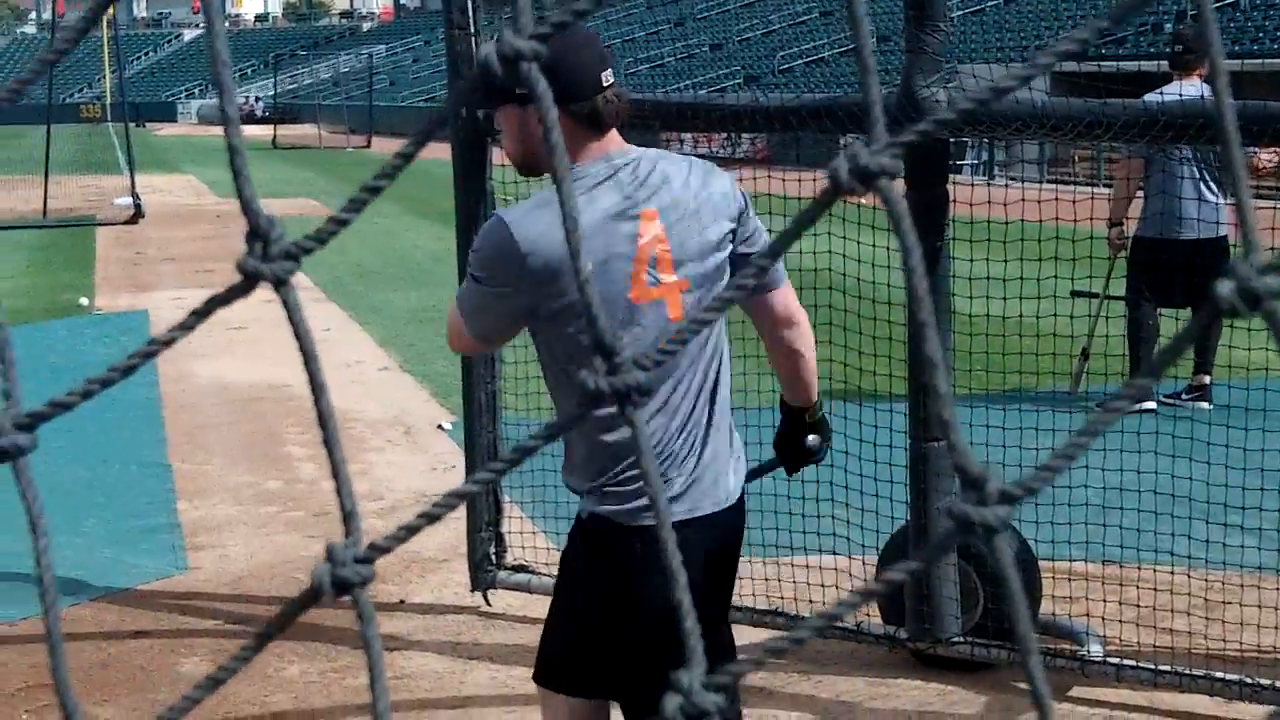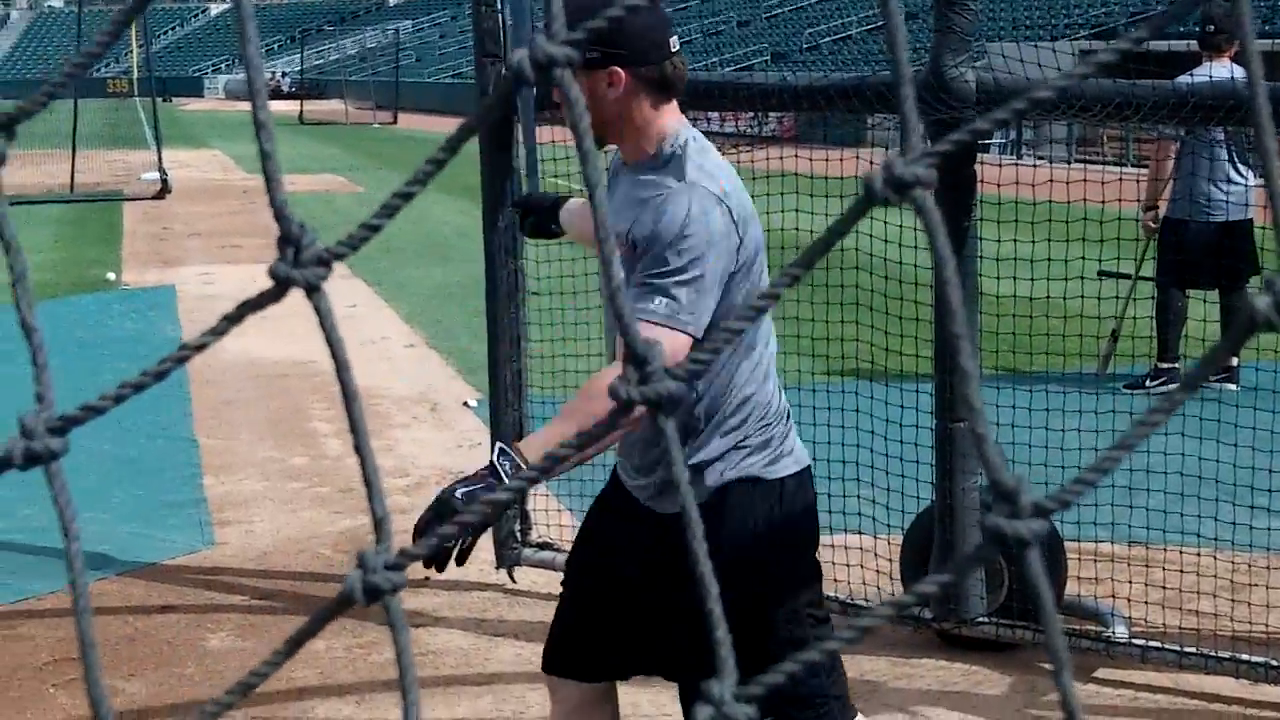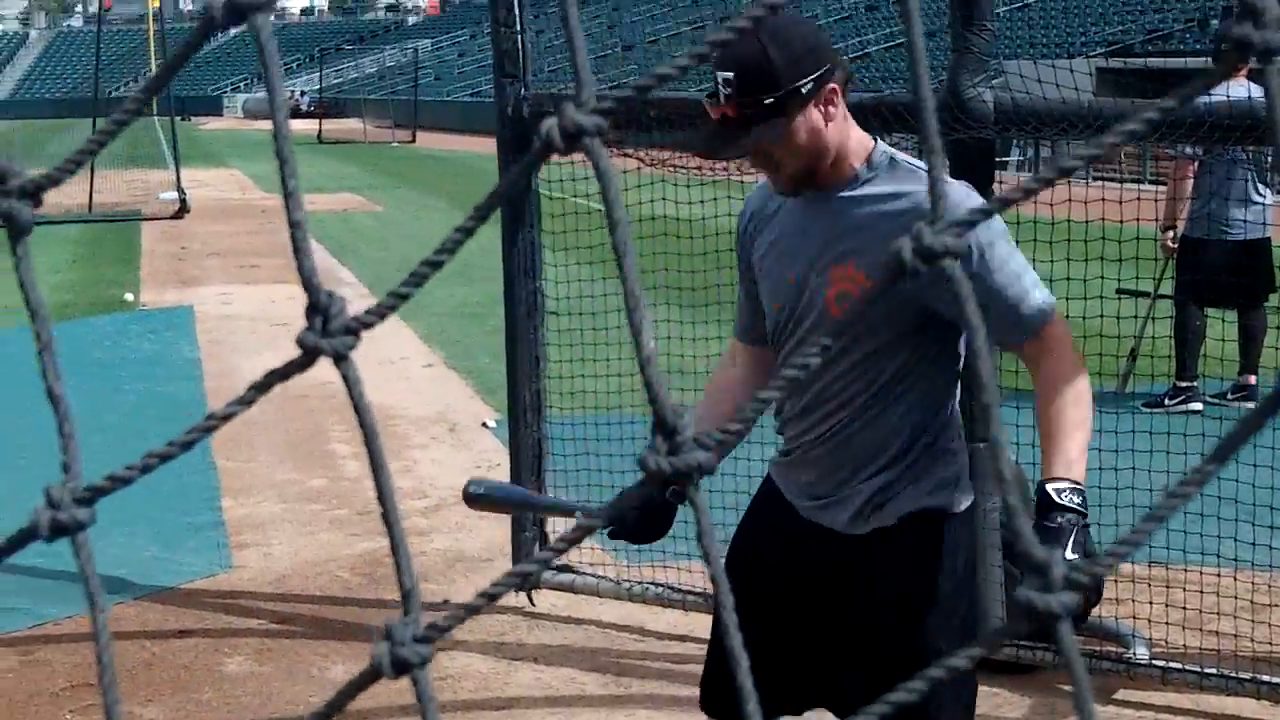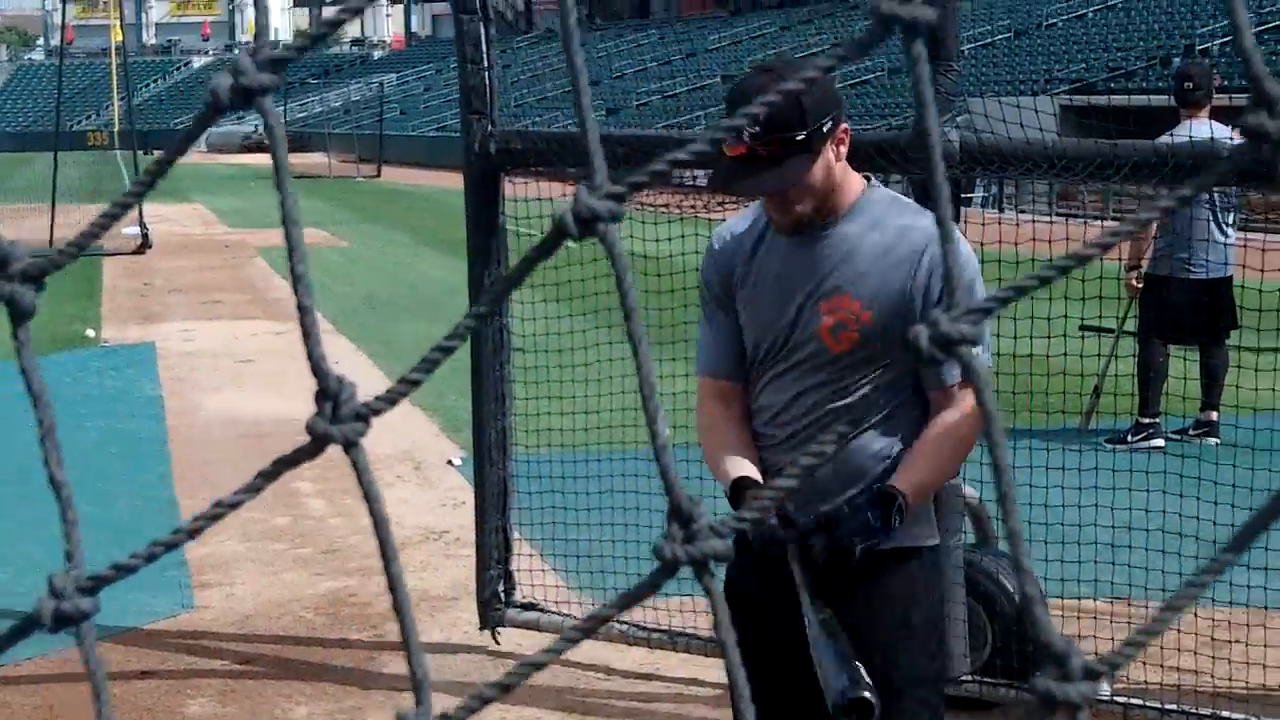
dt=0.4s
person 1, frame 1
left shoulder: (519, 234)
right shoulder: (708, 184)
left elbow: (466, 337)
right elbow: (783, 314)
right wrist: (804, 413)
left hip: (645, 517)
right hip: (700, 498)
person 1, frame 2
left shoulder: (691, 201)
right shoulder: (634, 167)
left wrist: (504, 469)
right wrist: (559, 211)
left hip: (741, 499)
right hip: (643, 486)
person 1, frame 3
left shoulder: (935, 214)
right shoulder: (762, 211)
left elbow: (1056, 356)
left wrist: (1059, 500)
left hip: (908, 530)
right hip: (787, 508)
person 1, frame 4
left shoulder: (925, 246)
right shoulder: (729, 249)
left elbow: (960, 409)
right elbow: (718, 400)
left wrist: (884, 504)
right wrist: (748, 487)
left hip: (884, 556)
right hip: (765, 549)
person 2, frame 1
left shoulder: (1150, 104)
left elbow: (1130, 170)
left wrist: (1116, 222)
left hip: (1162, 226)
right hip: (1212, 224)
left knee: (1143, 303)
right knee: (1208, 304)
right ankle: (1201, 384)
person 2, frame 2
left shoulder: (1184, 85)
left elbow: (1166, 152)
left wrist: (1150, 205)
left hip: (1190, 208)
right hip: (1238, 206)
left knee: (1172, 284)
right knee: (1234, 285)
left ankle: (1167, 367)
right ankle: (1228, 366)
person 2, frame 3
left shoulder: (1202, 106)
right shoulder: (1268, 102)
left elbow: (1184, 171)
left wrist: (1168, 224)
left hip: (1209, 226)
right hip: (1256, 225)
left knee: (1190, 302)
right knee: (1252, 305)
left ankle: (1185, 388)
right ankle: (1247, 384)
person 2, frame 4
left shoulder: (1166, 145)
right shoulder: (1234, 141)
left wrist: (1132, 263)
left hip: (1172, 264)
right hip: (1220, 262)
left knee: (1153, 339)
right knee: (1214, 341)
left ankle: (1148, 424)
right ankle: (1209, 420)
